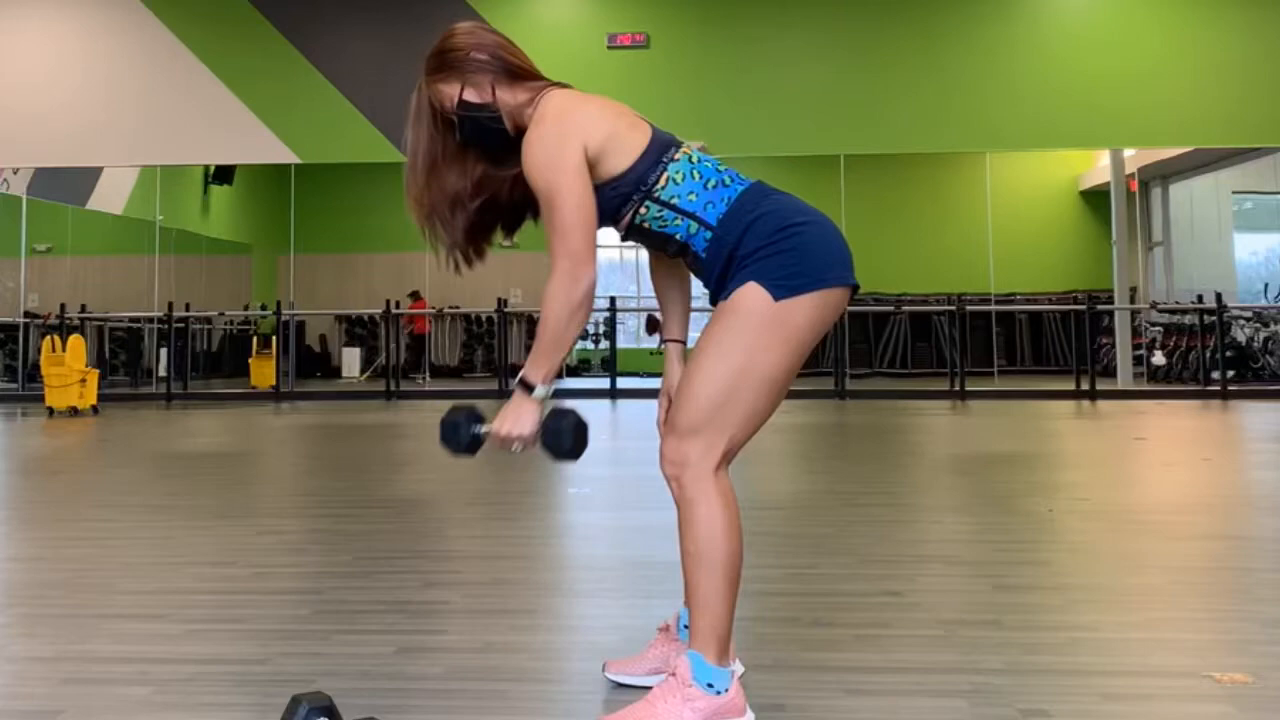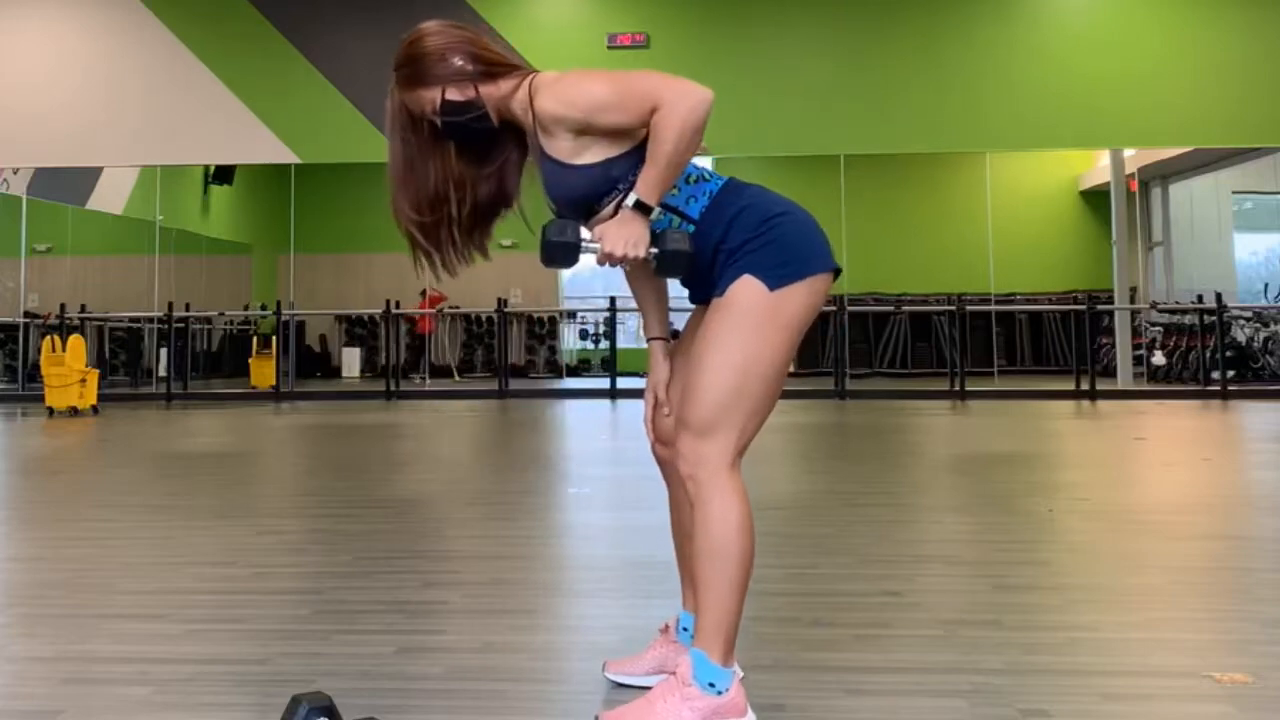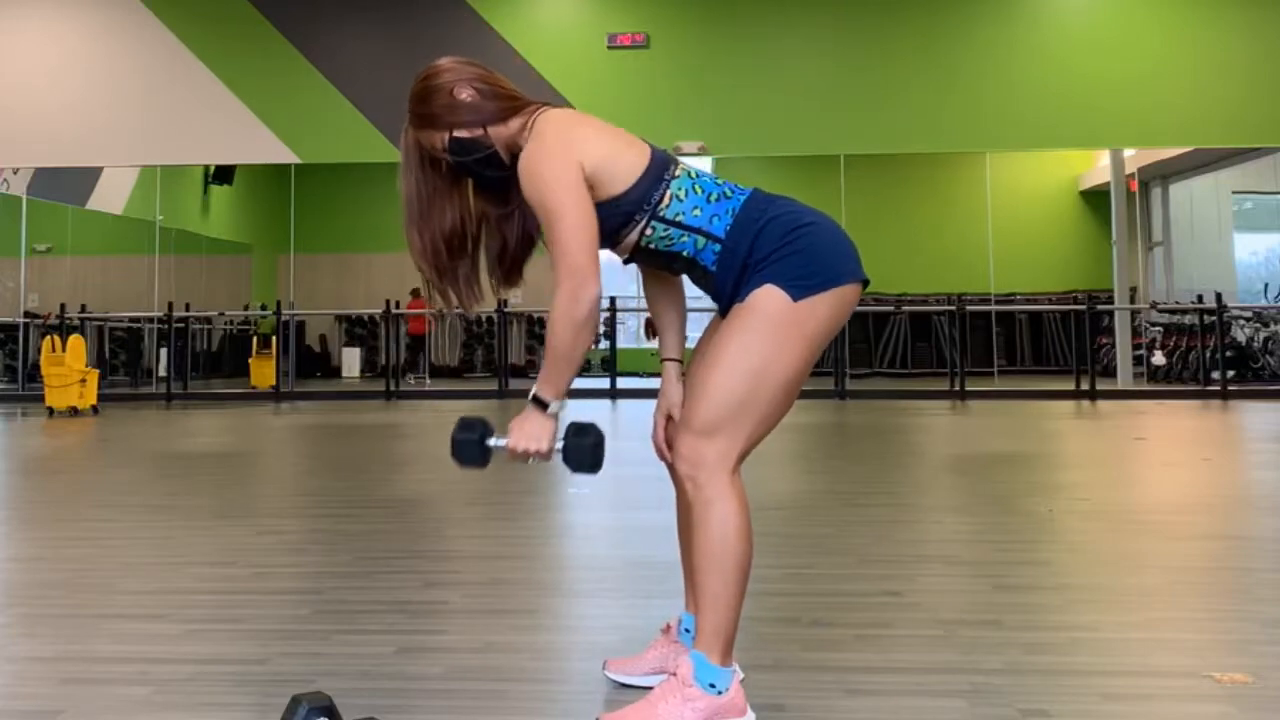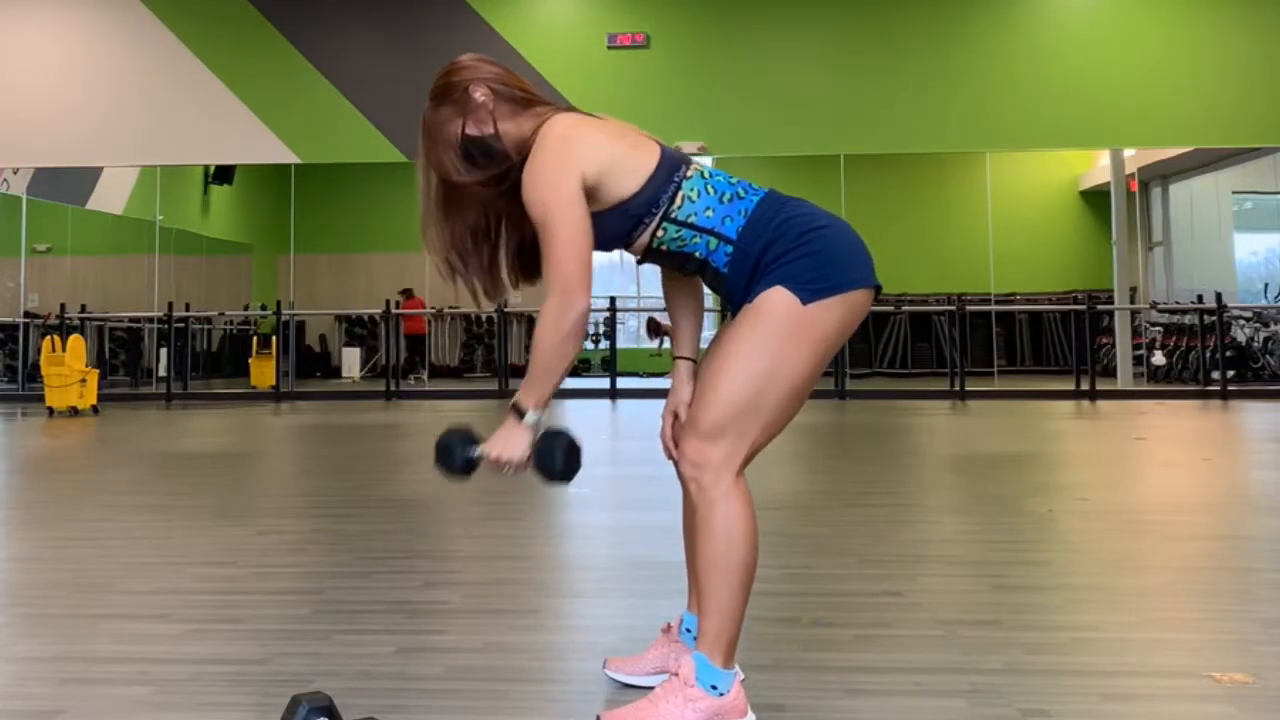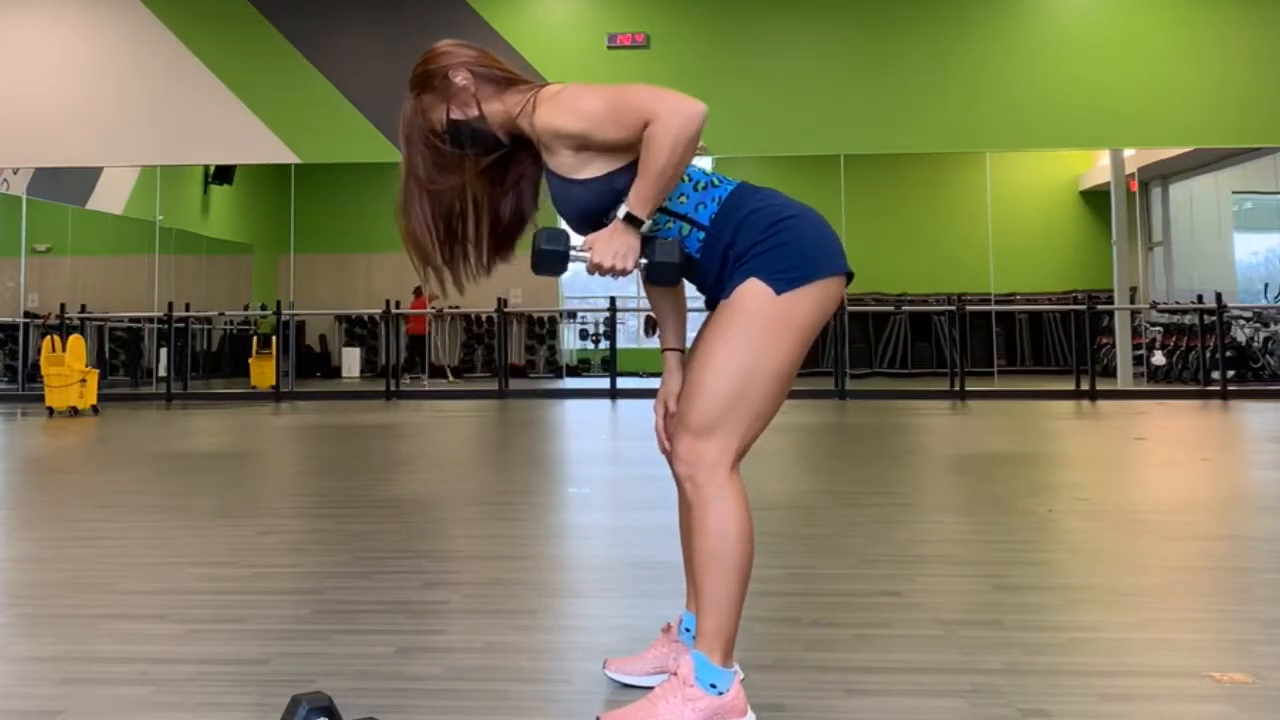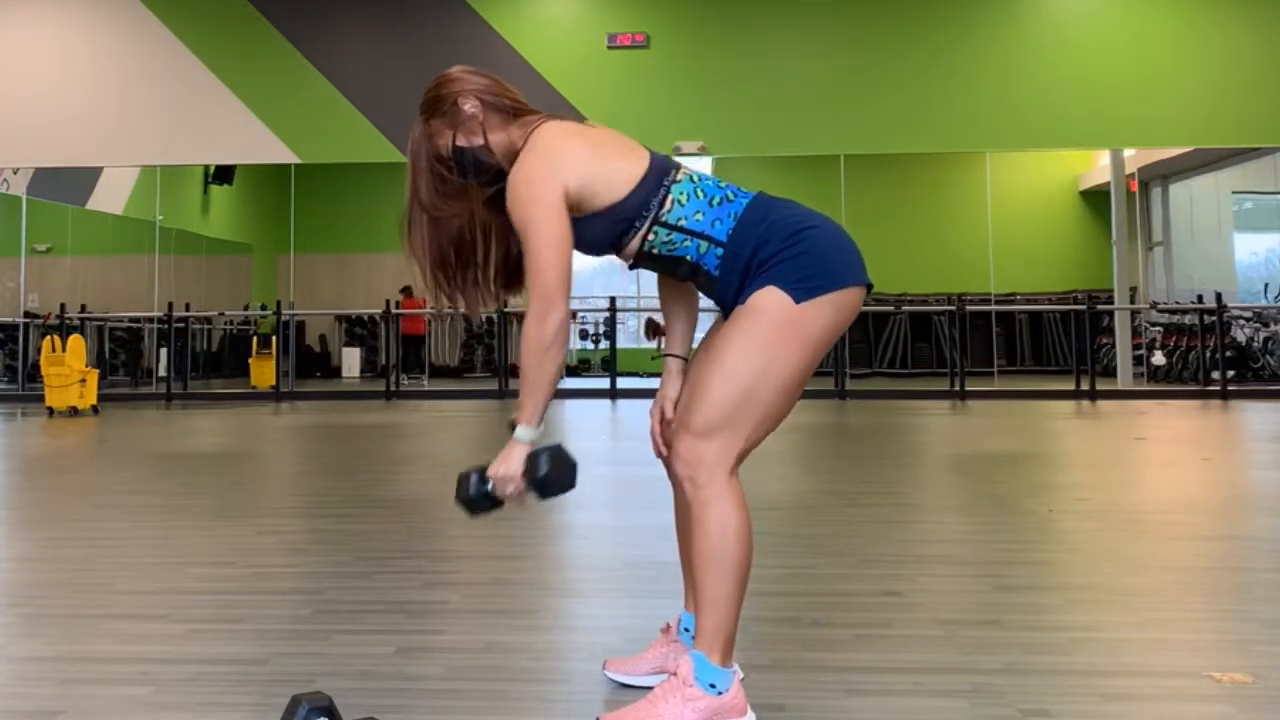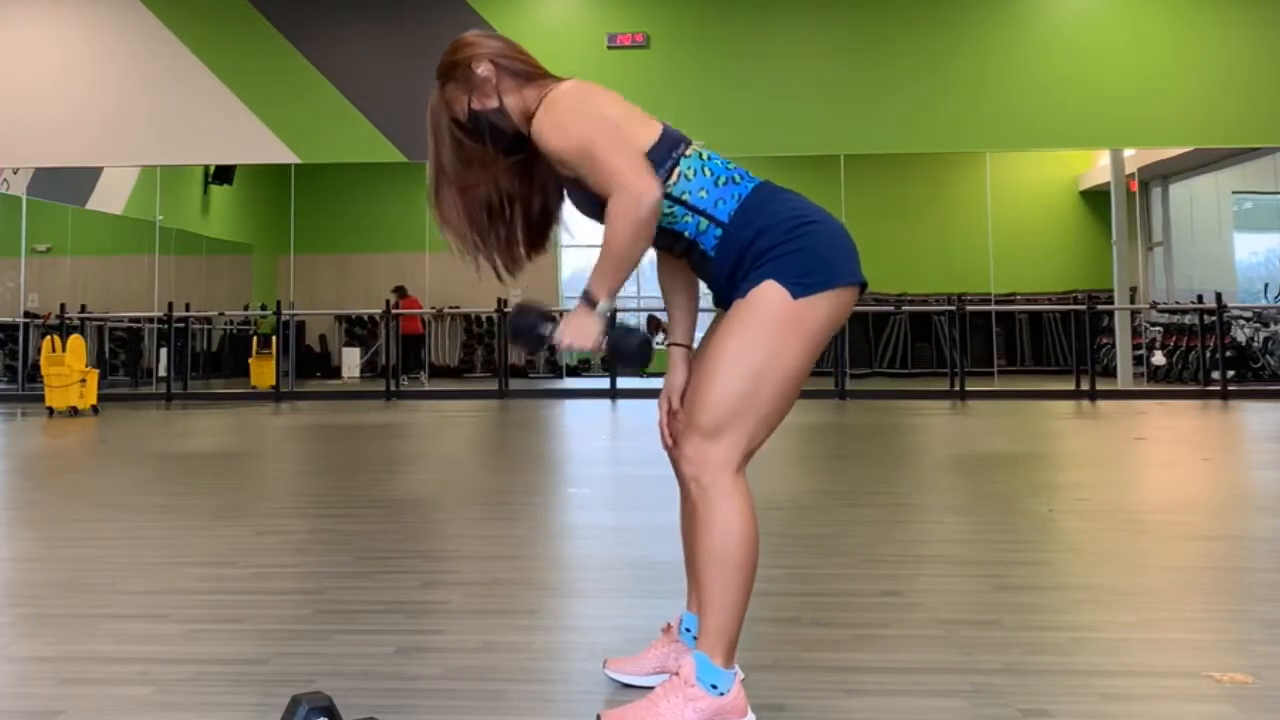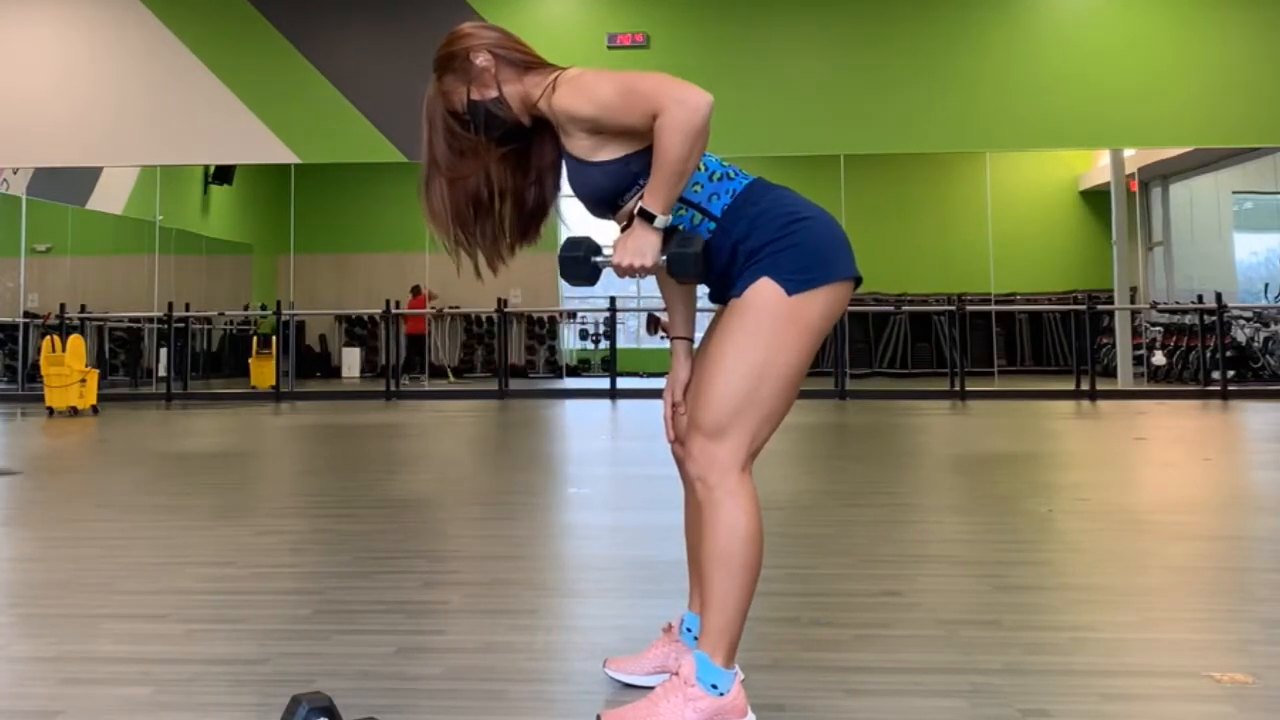
dt=0.7s
person 1, frame 1
left shoulder: (549, 128)
right shoulder: (568, 121)
left elbow: (575, 275)
left wrist: (528, 390)
right wrist: (676, 353)
left hip: (787, 260)
right hip: (783, 260)
left knee: (691, 457)
right knee: (690, 452)
right ankle: (694, 635)
person 1, frame 2
left shoulder: (555, 98)
right shoulder: (534, 135)
left elbow: (688, 99)
right elbow: (631, 246)
left wrist: (638, 212)
right wrist: (660, 351)
left hip: (768, 249)
right hip: (742, 262)
left knee: (704, 455)
right knee: (674, 448)
right ankle: (692, 637)
person 1, frame 3
left shoulder: (544, 150)
right shoulder: (559, 142)
left elbow: (580, 296)
right elbow: (658, 250)
left wrist: (542, 407)
right wrist: (673, 373)
left hip: (798, 262)
right hip: (783, 267)
left knee: (704, 455)
right knee: (688, 448)
right ankle: (693, 637)
person 1, frame 4
left shoulder: (550, 157)
right shoulder: (577, 139)
left elbow: (569, 304)
left wrist: (523, 418)
right wrist: (684, 371)
left hip: (810, 265)
right hip: (805, 265)
left knee: (708, 457)
right knee: (700, 452)
right ankle: (695, 638)
person 1, frame 5
left shoulder: (553, 113)
right shoulder: (540, 147)
left elbow: (681, 114)
right elbow: (662, 245)
left wrist: (628, 225)
right wrist: (674, 363)
left hip: (781, 253)
right hip: (771, 257)
left knee: (703, 455)
right knee: (691, 450)
right ankle: (694, 637)
person 1, frame 6
left shoulder: (535, 164)
right shoulder: (563, 147)
left elbow: (550, 313)
left wrist: (522, 437)
right wrist: (675, 366)
left hip: (800, 265)
right hip: (793, 266)
left knee: (703, 455)
right knee: (685, 448)
right ankle: (693, 638)
person 1, frame 7
left shoulder: (556, 111)
right shoulder: (568, 121)
left elbow: (639, 198)
right elbow: (672, 231)
left wrist: (590, 309)
right wrist: (678, 358)
left hip: (794, 256)
right hip: (786, 257)
left knee: (711, 457)
right knee: (690, 449)
right ankle: (694, 639)
person 1, frame 8
left shoulder: (567, 95)
right shoulder: (557, 131)
left elbow: (688, 105)
left wrist: (646, 223)
right wrist: (682, 349)
left hip: (788, 252)
right hip: (775, 258)
left knee: (715, 455)
right knee: (696, 450)
right ankle: (694, 638)
